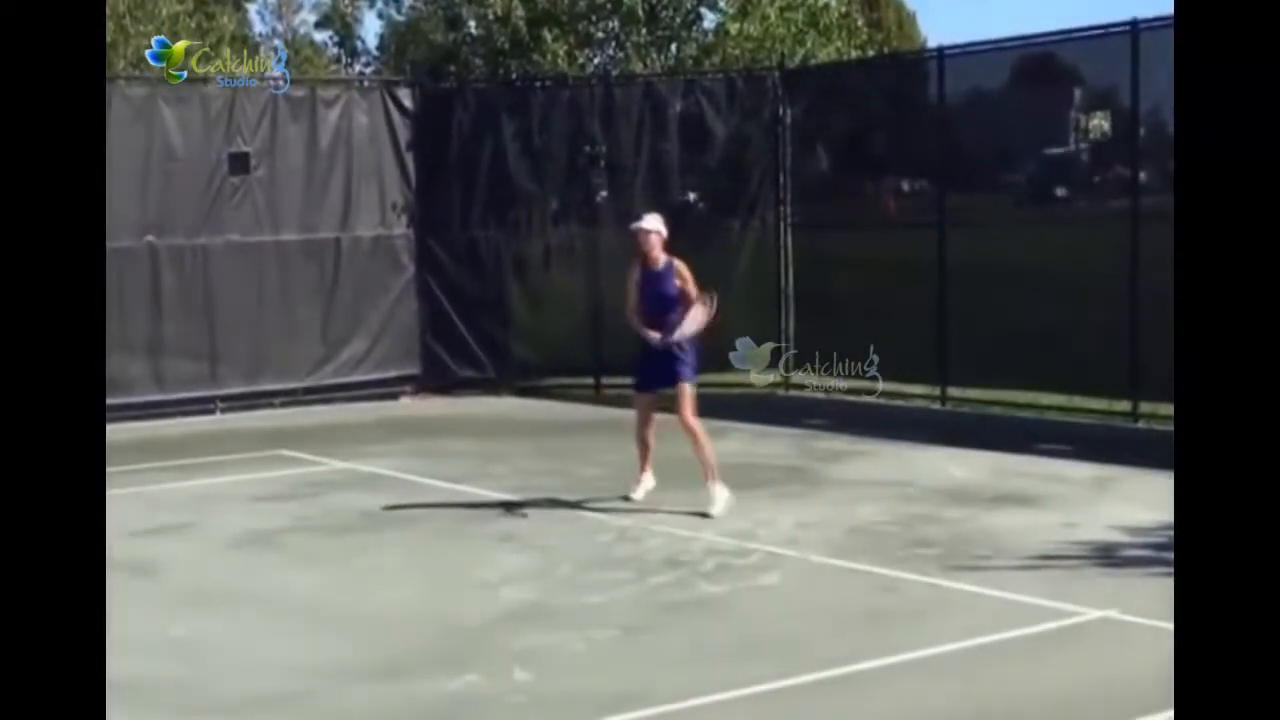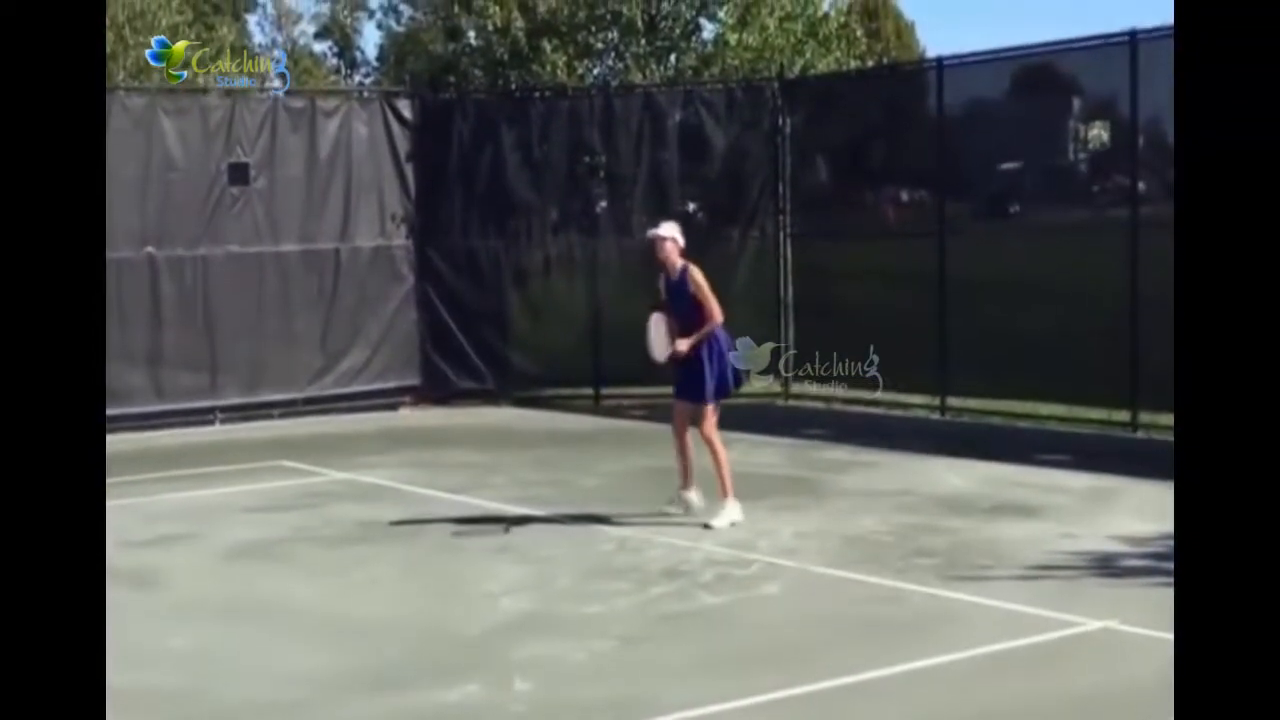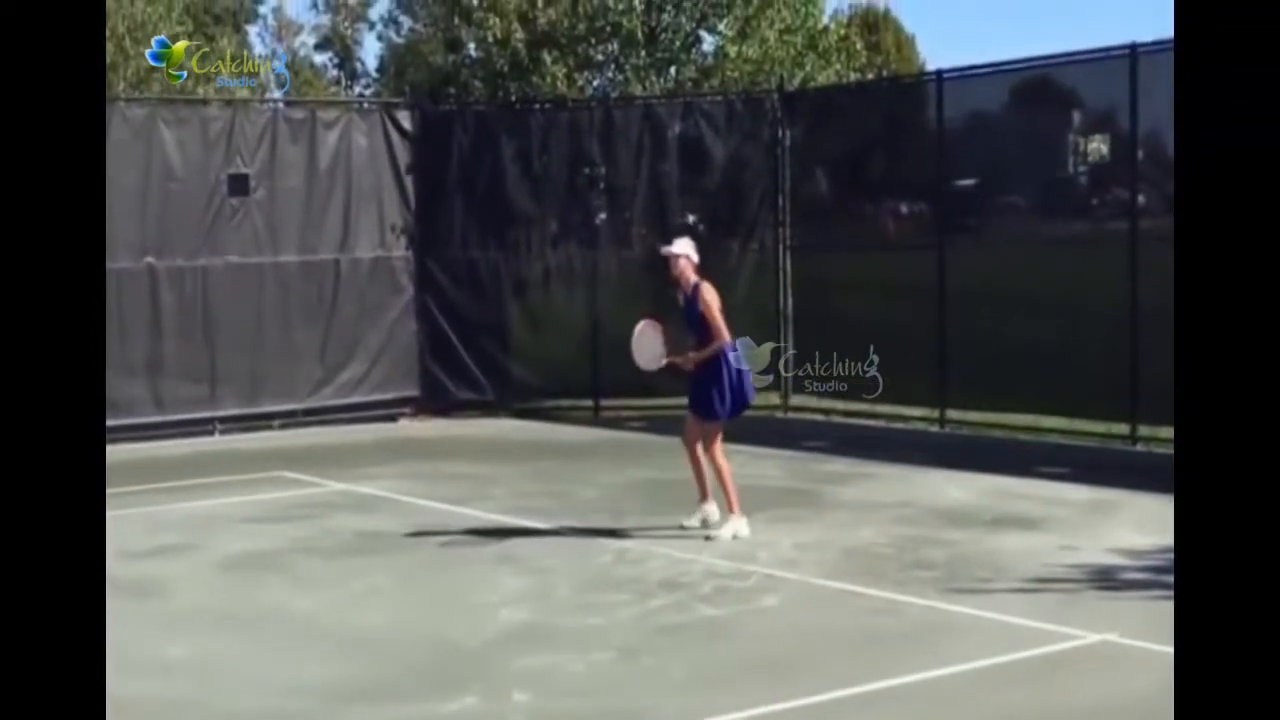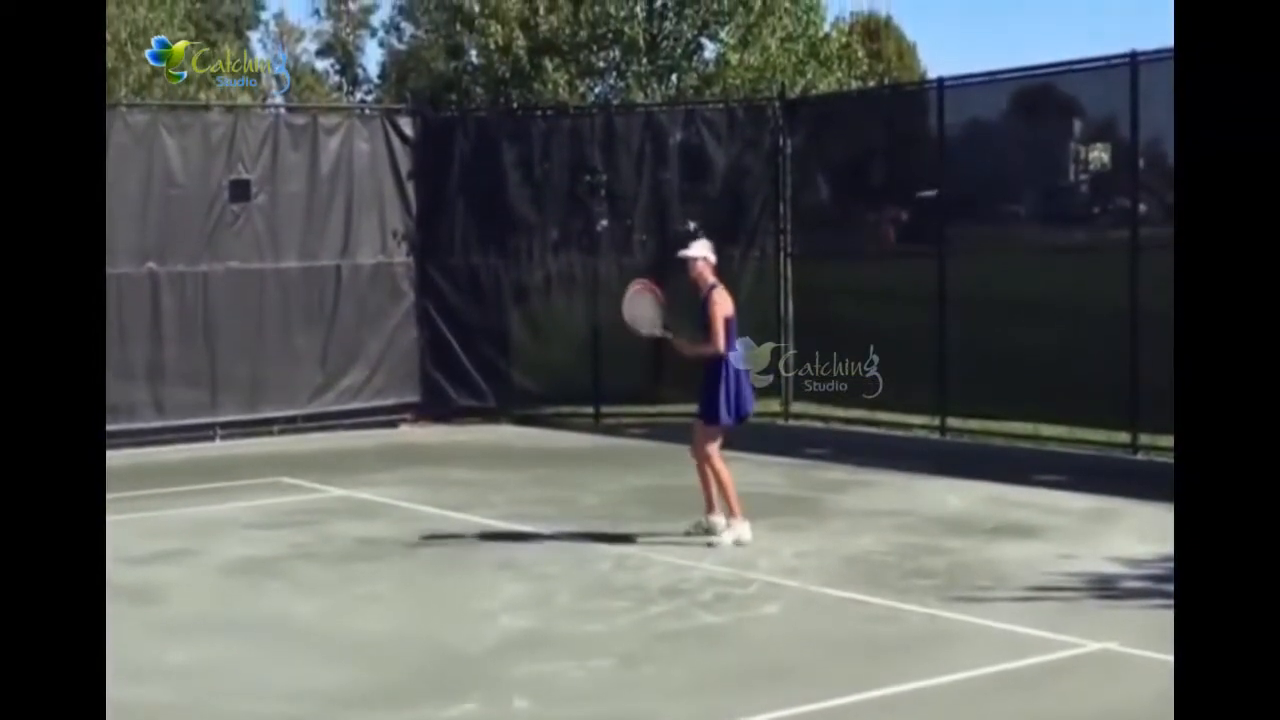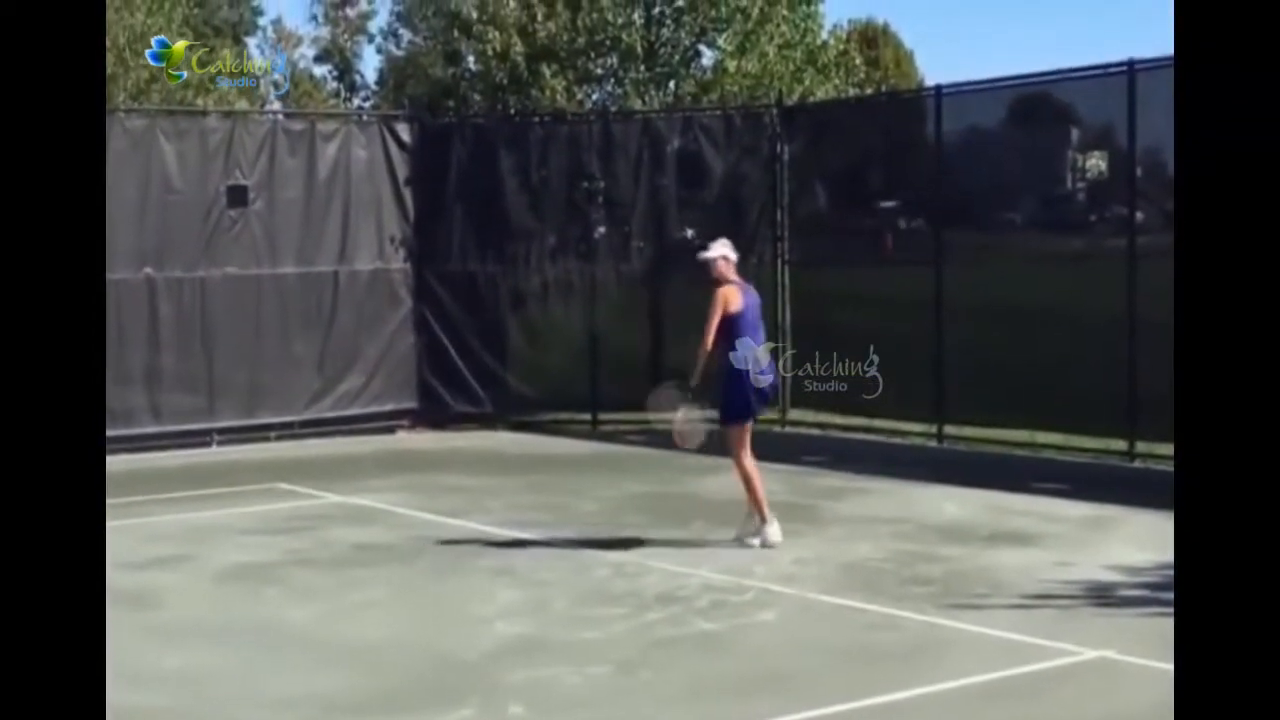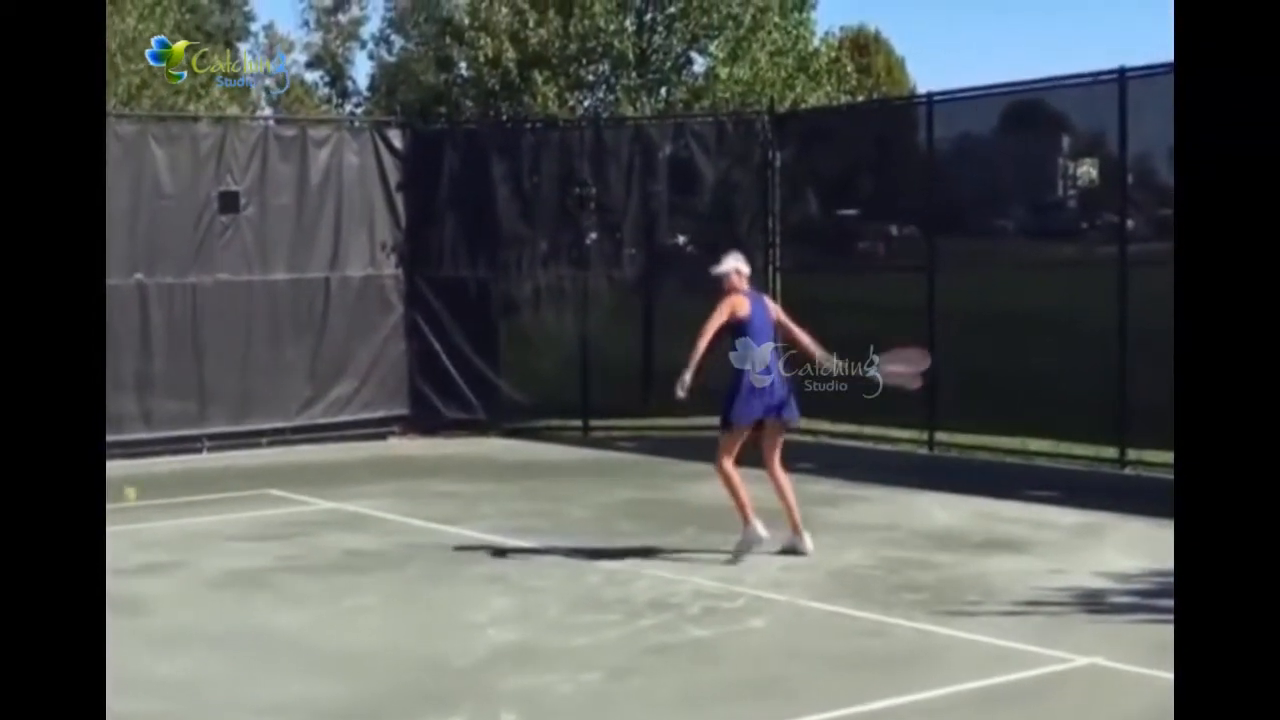
dt=0.3s
person 1, frame 1
left shoulder: (678, 269)
right shoulder: (637, 271)
left elbow: (695, 307)
right elbow: (632, 313)
right wrist: (646, 333)
left hip: (678, 347)
right hip: (651, 347)
left knee: (687, 417)
right knee: (643, 420)
left ankle: (716, 486)
right ankle: (645, 475)
person 1, frame 2
left shoulder: (692, 274)
right shoulder: (663, 279)
left elbow: (717, 317)
left wrist: (690, 342)
right wrist: (674, 342)
left hip: (710, 352)
right hip: (689, 356)
left knee: (707, 430)
right knee: (679, 426)
left ankle: (730, 503)
right ankle: (688, 491)
person 1, frame 3
left shoulder: (704, 291)
right shoulder: (683, 293)
left elbow: (724, 339)
left wrist: (695, 358)
right wrist: (686, 358)
left hip: (721, 370)
right hip: (705, 370)
left knee: (712, 448)
right knee: (689, 439)
left ankle: (737, 519)
right ankle: (707, 506)
person 1, frame 4
left shoulder: (716, 296)
right shoulder: (708, 293)
left elbow: (717, 347)
left wrist: (689, 349)
right wrist: (691, 345)
left hip: (727, 376)
right hip: (721, 375)
left knee: (708, 452)
right knee: (700, 449)
left ankle: (737, 523)
right ankle: (713, 516)
person 1, frame 5
left shoulder: (723, 292)
right shoulder: (749, 290)
left elbow: (708, 343)
left wrist: (697, 373)
left hip: (741, 372)
right hip: (758, 369)
left knee: (741, 456)
right knee: (742, 452)
left ankle: (767, 526)
right ankle: (756, 519)
person 1, frame 6
left shoulder: (732, 302)
right shoulder: (767, 302)
left elbow: (706, 335)
right elbow: (796, 333)
left wrist: (689, 371)
right wrist: (823, 357)
left hip: (750, 383)
right hip: (775, 382)
left knee: (723, 460)
right knee: (772, 465)
left ankle: (752, 524)
right ankle: (799, 535)
